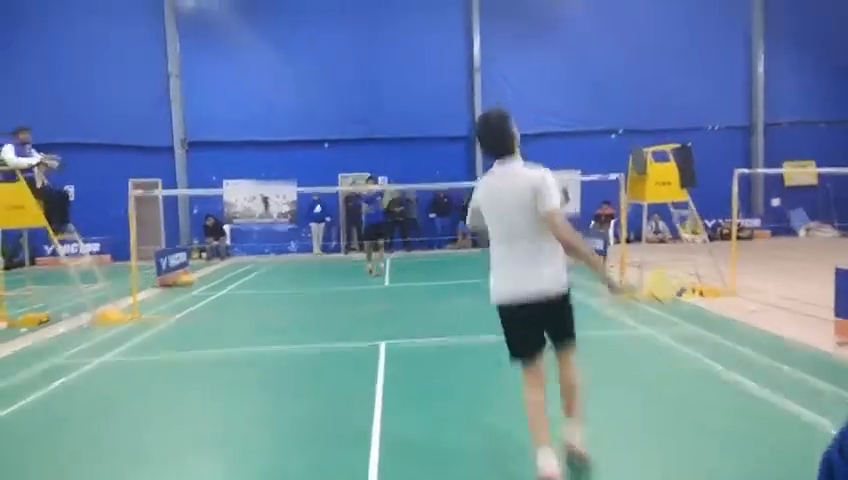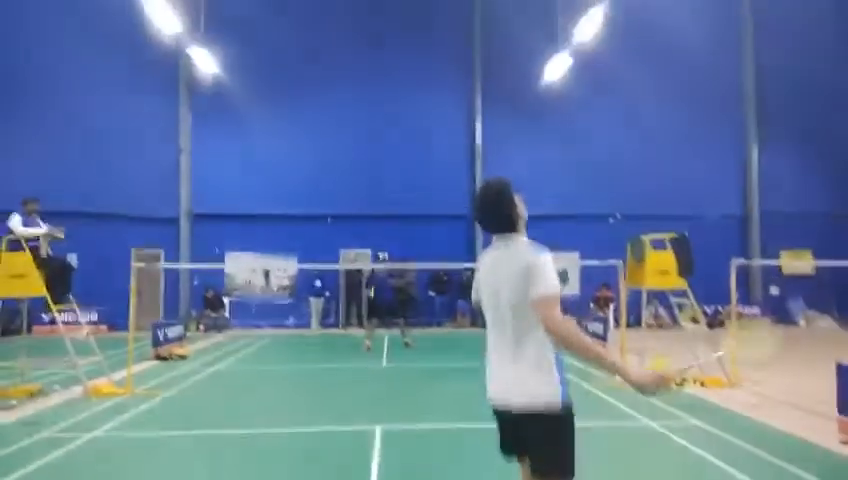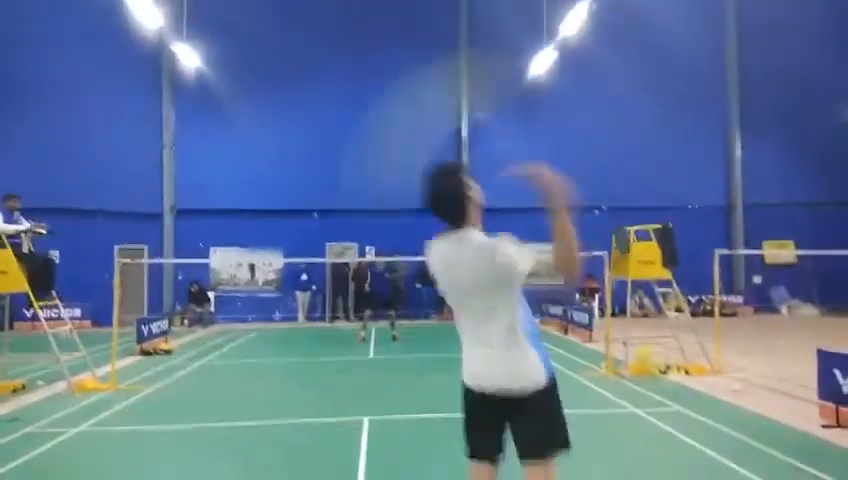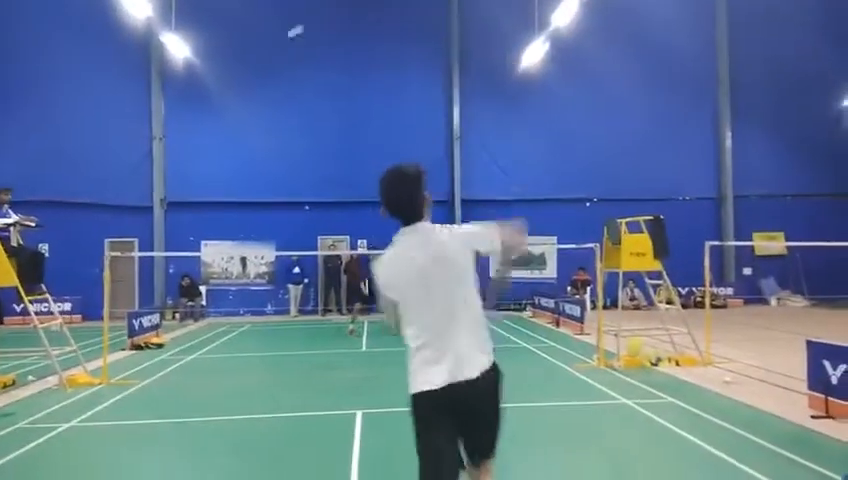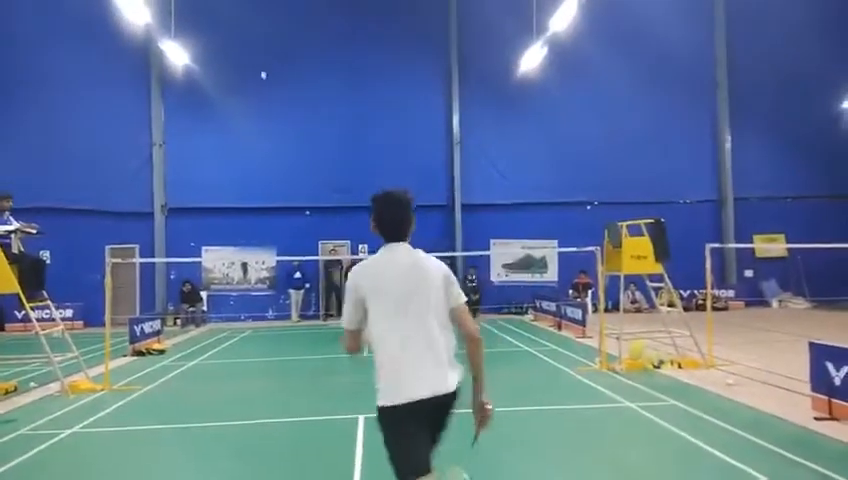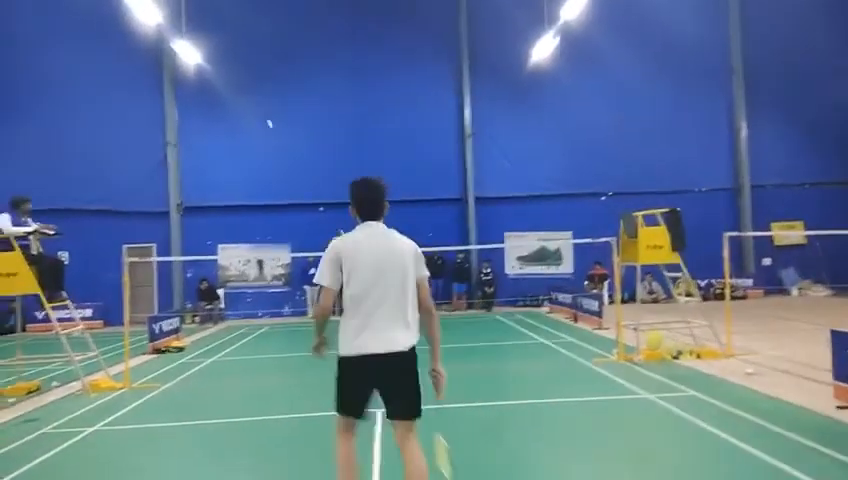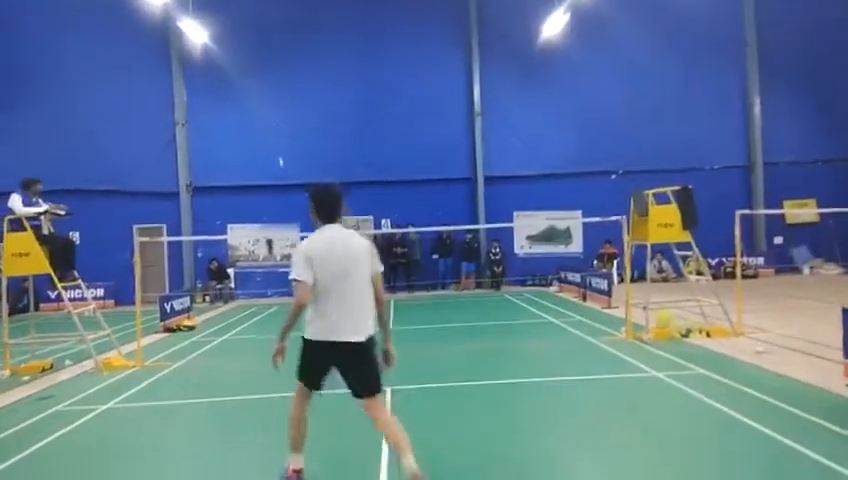
dt=0.3s
person 1, frame 1
left shoulder: (481, 190)
right shoulder: (537, 177)
left elbow: (474, 226)
right elbow: (562, 233)
right wrist: (603, 271)
left hip: (506, 293)
right hip: (546, 287)
left knee: (533, 374)
right knee: (566, 355)
right ankle: (575, 436)
person 1, frame 2
left shoulder: (485, 264)
right shoulder: (533, 259)
right elbow: (555, 326)
right wrist: (625, 372)
left hip: (502, 393)
right hip: (541, 396)
person 1, frame 3
left shoulder: (435, 256)
right shoulder: (495, 251)
right elbow: (568, 273)
right wrist: (559, 209)
left hip: (477, 383)
right hip: (525, 380)
person 1, frame 4
left shoulder: (384, 266)
right shoulder: (458, 238)
right elbow: (515, 240)
right wrist: (512, 238)
left hip: (427, 387)
right hip: (477, 374)
person 1, frame 5
left shoulder: (361, 274)
right shoulder: (437, 268)
left elbow: (351, 346)
right elbow: (472, 335)
right wrist: (479, 394)
left hip: (396, 394)
right hip: (444, 387)
person 1, frame 6
left shoulder: (339, 247)
right shoulder: (408, 246)
left elbow: (323, 308)
right elbow: (427, 308)
left wrist: (319, 337)
right wrist: (436, 360)
left hip: (356, 353)
right hip: (401, 353)
left knee: (345, 432)
right knee: (407, 437)
person 1, frame 7
left shoulder: (307, 248)
right shoulder: (364, 244)
left elbow: (301, 300)
right elbow: (380, 298)
left wrist: (281, 339)
right wrist: (387, 340)
left hip: (320, 337)
right hip: (359, 336)
left knee: (301, 396)
right knee: (378, 409)
